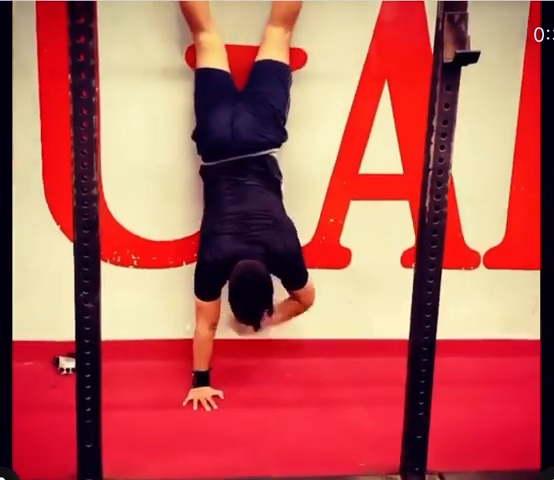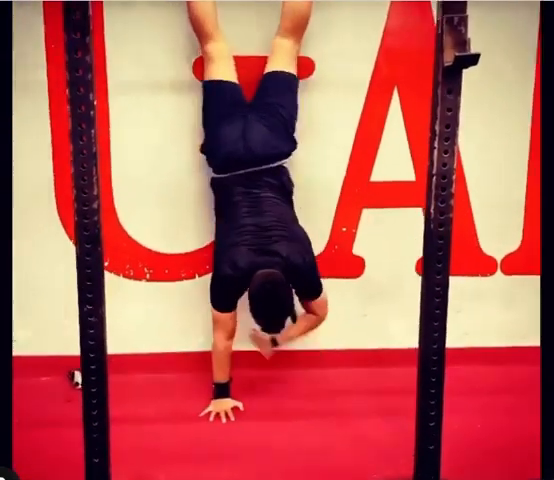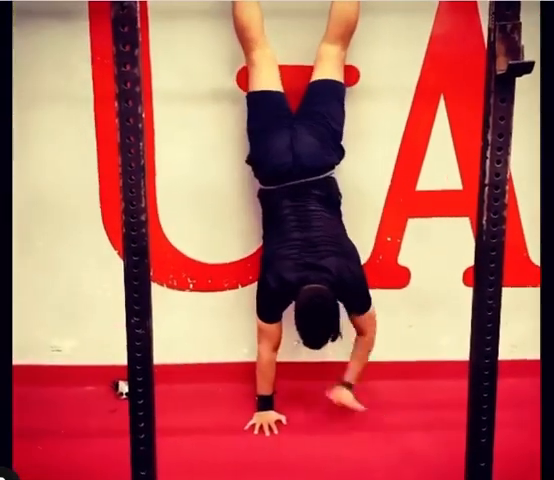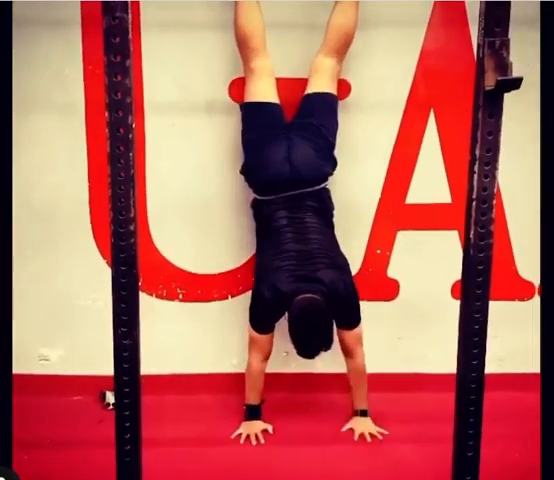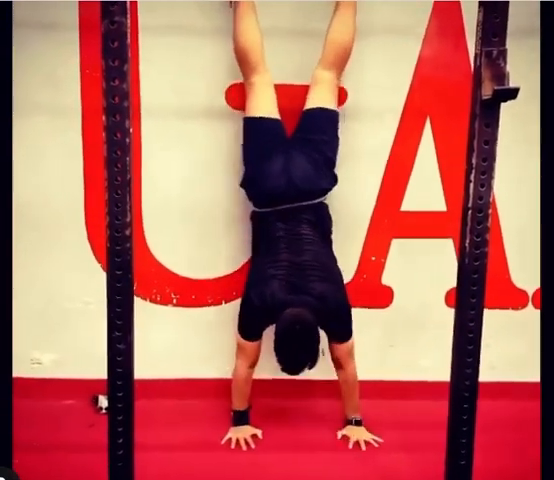
dt=1s
person 1, frame 1
left shoulder: (284, 249)
right shoulder: (215, 256)
left elbow: (307, 297)
right elbow: (205, 324)
left wrist: (262, 320)
right wrist: (199, 382)
left hip: (257, 141)
right hip: (220, 142)
right knee: (207, 37)
person 1, frame 2
left shoulder: (300, 260)
right shoulder: (230, 269)
right elbow: (222, 336)
left wrist: (275, 338)
right wrist: (220, 392)
left hip: (266, 149)
right hip: (230, 153)
left knee: (286, 41)
right knee: (214, 46)
person 1, frame 3
left shoulder: (348, 271)
right shoulder: (277, 279)
left elbow: (368, 331)
right elbow: (268, 348)
left wrist: (348, 382)
right wrist: (264, 405)
left hip: (313, 157)
right hip: (277, 163)
left knee: (333, 48)
right knee: (259, 53)
person 1, frame 4
left shoulder: (340, 285)
right shoulder: (269, 291)
left elbow: (354, 355)
right elbow: (257, 358)
left wrist: (362, 413)
right wrist: (252, 415)
left hip: (307, 171)
right hip: (270, 174)
left knee: (326, 63)
right knee: (257, 64)
person 1, frame 5
left shoulder: (333, 301)
right shoulder: (259, 299)
left elbow: (346, 367)
right elbow: (245, 364)
left wrist: (355, 421)
right wrist: (238, 420)
left hip: (307, 185)
right hip: (271, 189)
left knee: (326, 76)
right knee: (258, 77)
